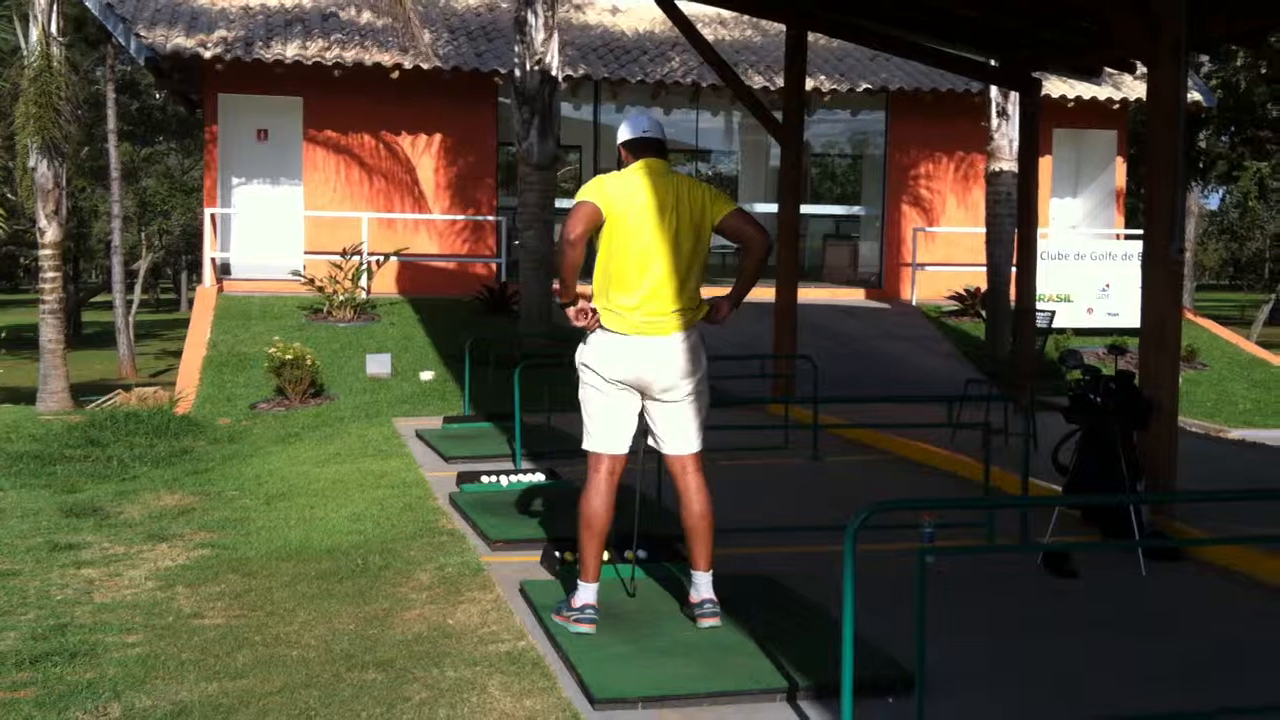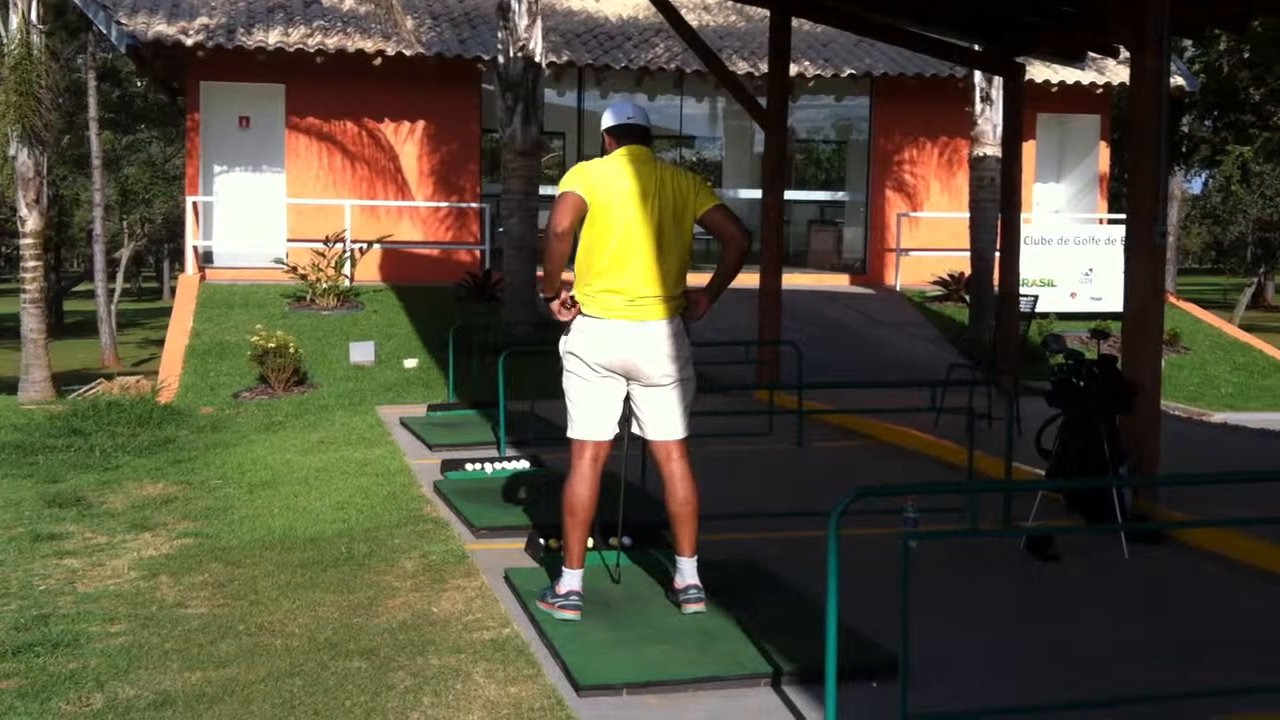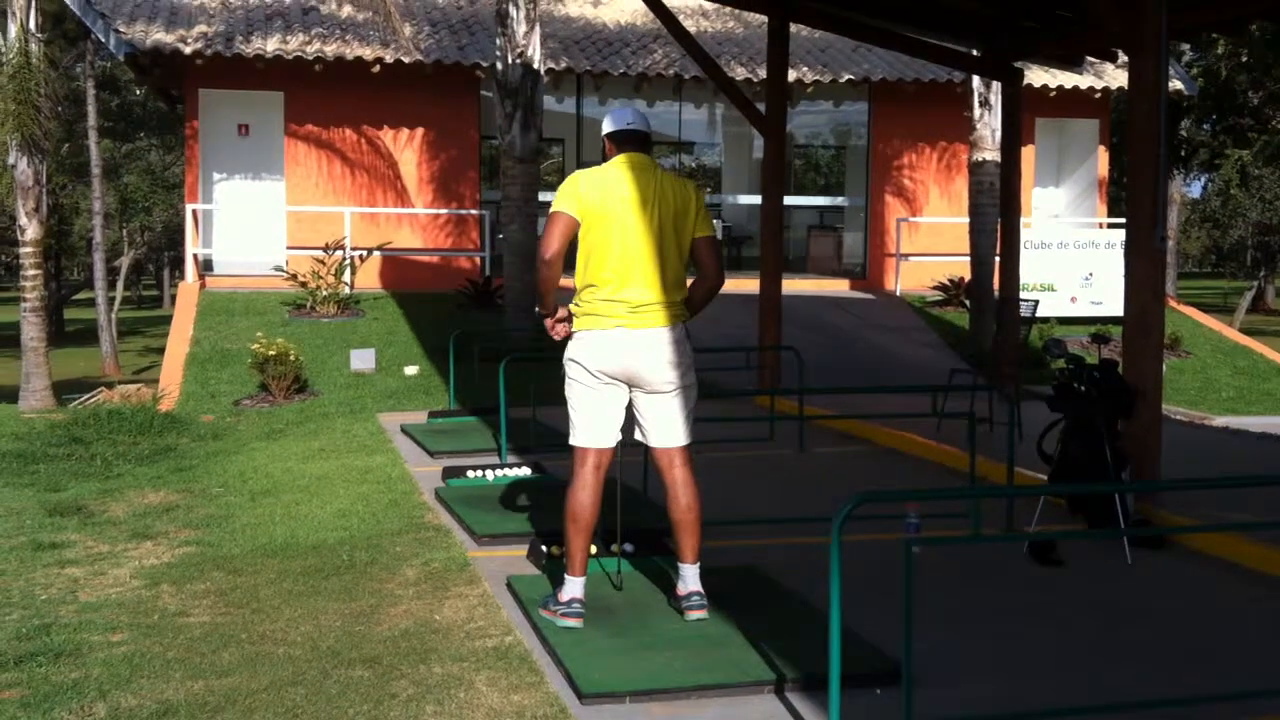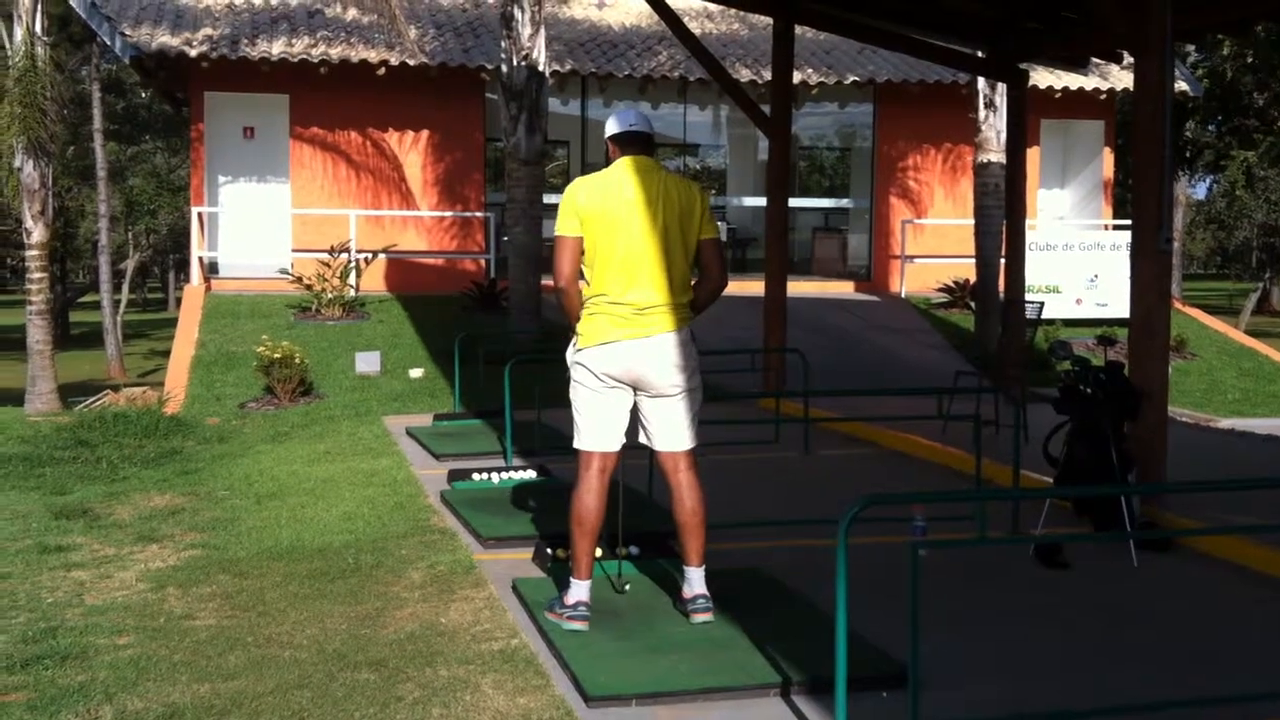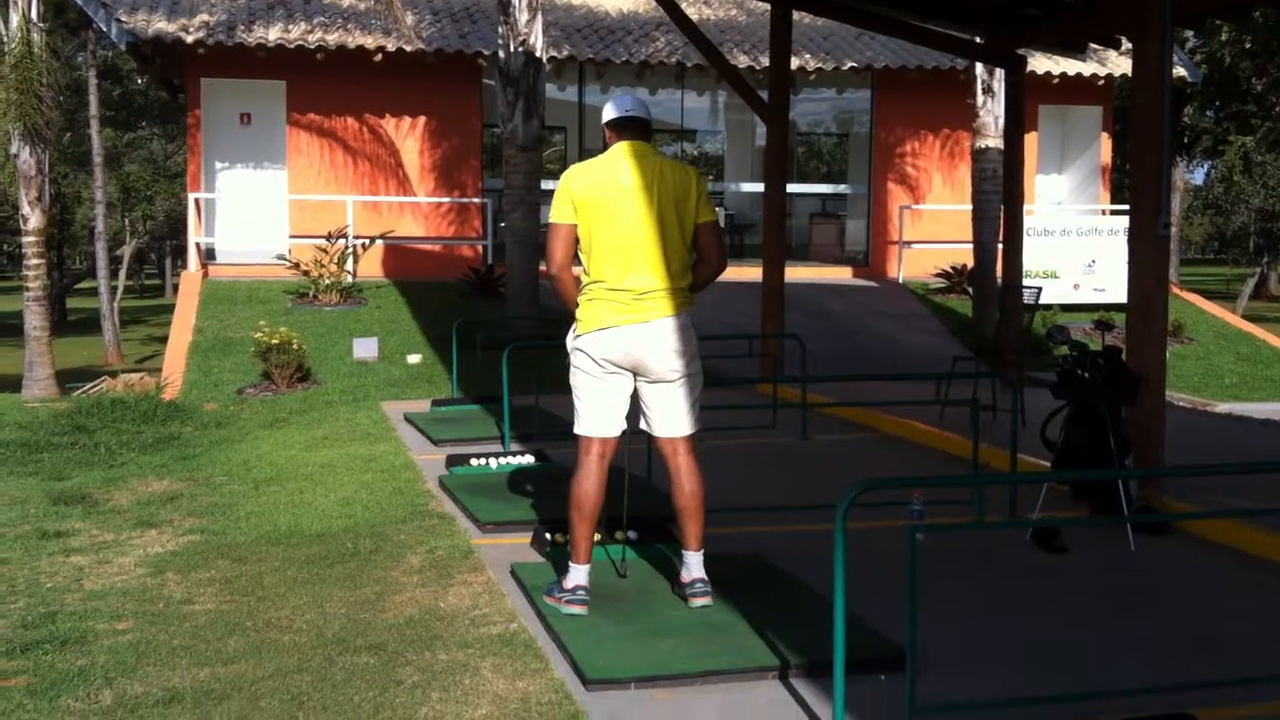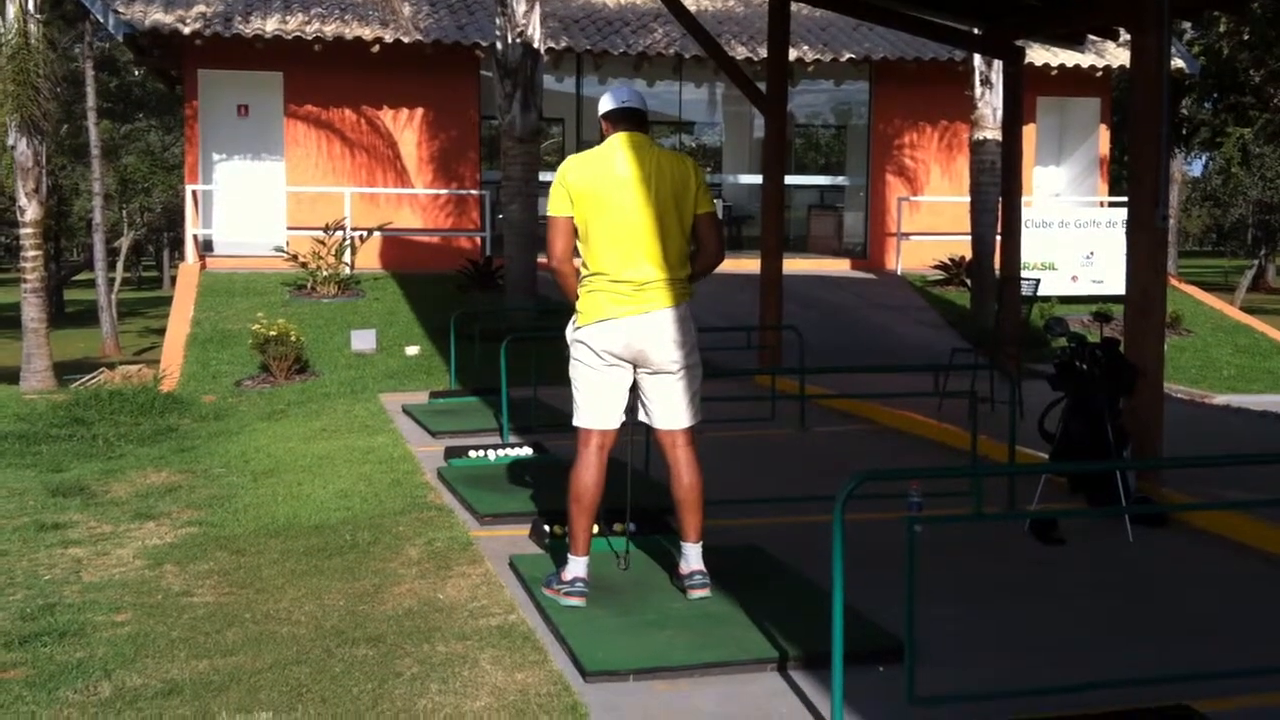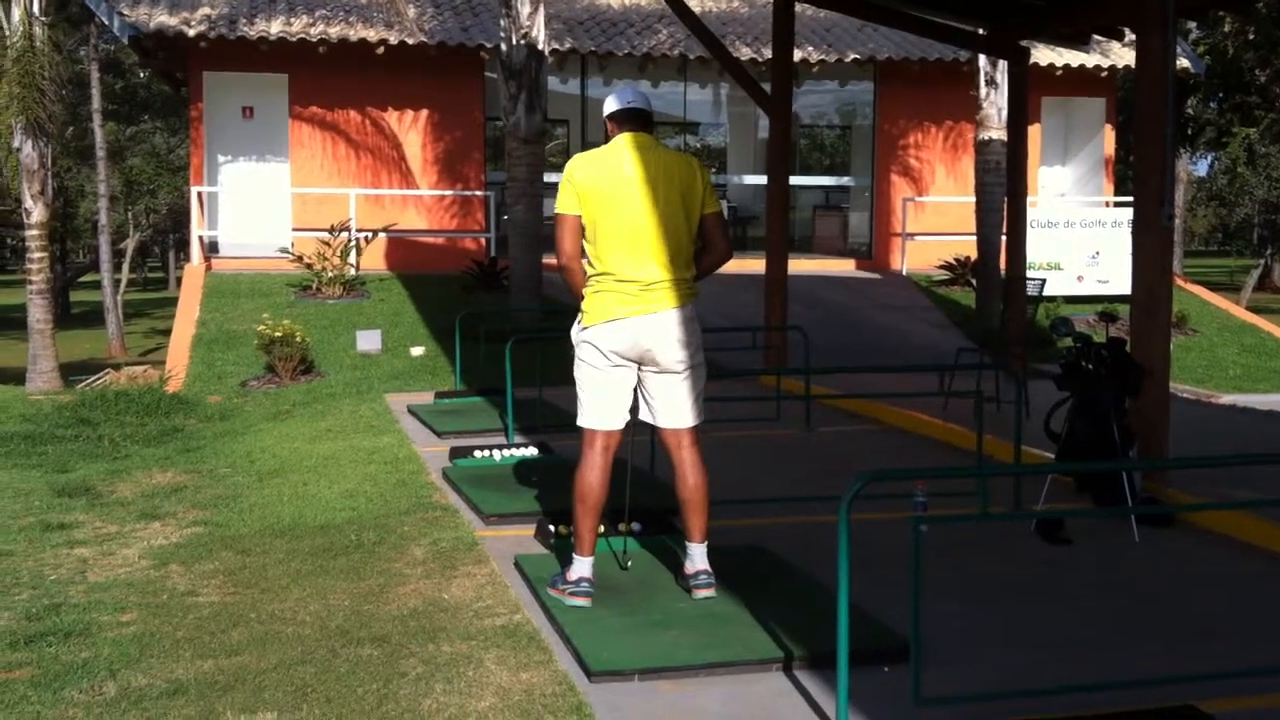
dt=0.4s
person 1, frame 1
left shoulder: (604, 186)
right shoulder: (699, 193)
left elbow: (573, 235)
right elbow: (759, 240)
left wrist: (569, 299)
right wrist: (730, 301)
left hip: (612, 346)
right hip: (677, 347)
left knee: (603, 471)
right knee: (688, 470)
left ankle: (585, 599)
right ankle: (704, 594)
person 1, frame 2
left shoulder: (587, 173)
right shoulder: (684, 181)
left elbow: (559, 229)
right elbow: (738, 238)
left wrist: (552, 293)
right wrist: (707, 295)
left hip: (595, 331)
right hip: (662, 333)
left knee: (587, 457)
right knee: (673, 455)
left ankle: (570, 585)
right ankle: (689, 579)
person 1, frame 3
left shoulder: (582, 183)
right shoulder: (685, 191)
left elbow: (549, 254)
right elbow: (712, 275)
left wrist: (549, 310)
left hip: (595, 340)
right hip: (663, 339)
left knee: (589, 465)
right knee: (676, 462)
left ankle: (572, 593)
right ankle: (691, 586)
person 1, frame 4
left shoulder: (583, 190)
right shoulder: (689, 193)
left elbow: (565, 280)
right elbow: (714, 278)
left wrist: (587, 326)
left hip: (600, 345)
right hip: (668, 343)
left knee: (593, 469)
right knee: (681, 466)
left ankle: (578, 596)
right ankle: (696, 589)
person 1, frame 5
left shoulder: (578, 177)
right shoulder: (686, 177)
left elbow: (557, 266)
right elbow: (713, 259)
left hip: (600, 331)
right hip: (668, 328)
left knee: (593, 454)
right knee: (680, 451)
left ankle: (576, 581)
right ankle: (694, 573)
person 1, frame 6
left shoulder: (575, 168)
right shoulder: (683, 167)
left elbow: (558, 259)
right elbow: (712, 249)
left hip: (600, 323)
right hip: (668, 319)
left knee: (593, 446)
right knee: (679, 443)
left ankle: (575, 572)
right ankle: (694, 565)
person 1, frame 7
left shoulder: (582, 167)
right shoulder: (688, 168)
left elbow: (568, 256)
right elbow: (719, 248)
left hip: (605, 322)
right hip: (672, 319)
left knee: (597, 445)
right knee: (683, 442)
left ankle: (580, 572)
right ankle: (698, 565)
